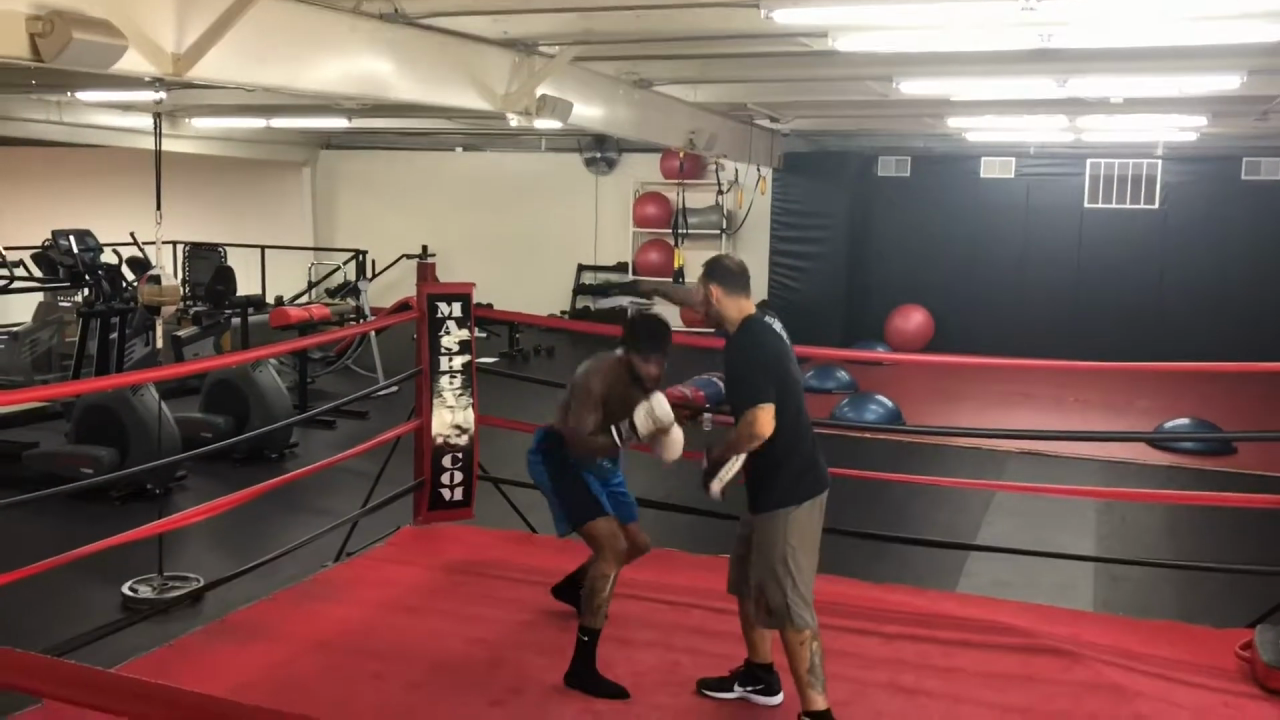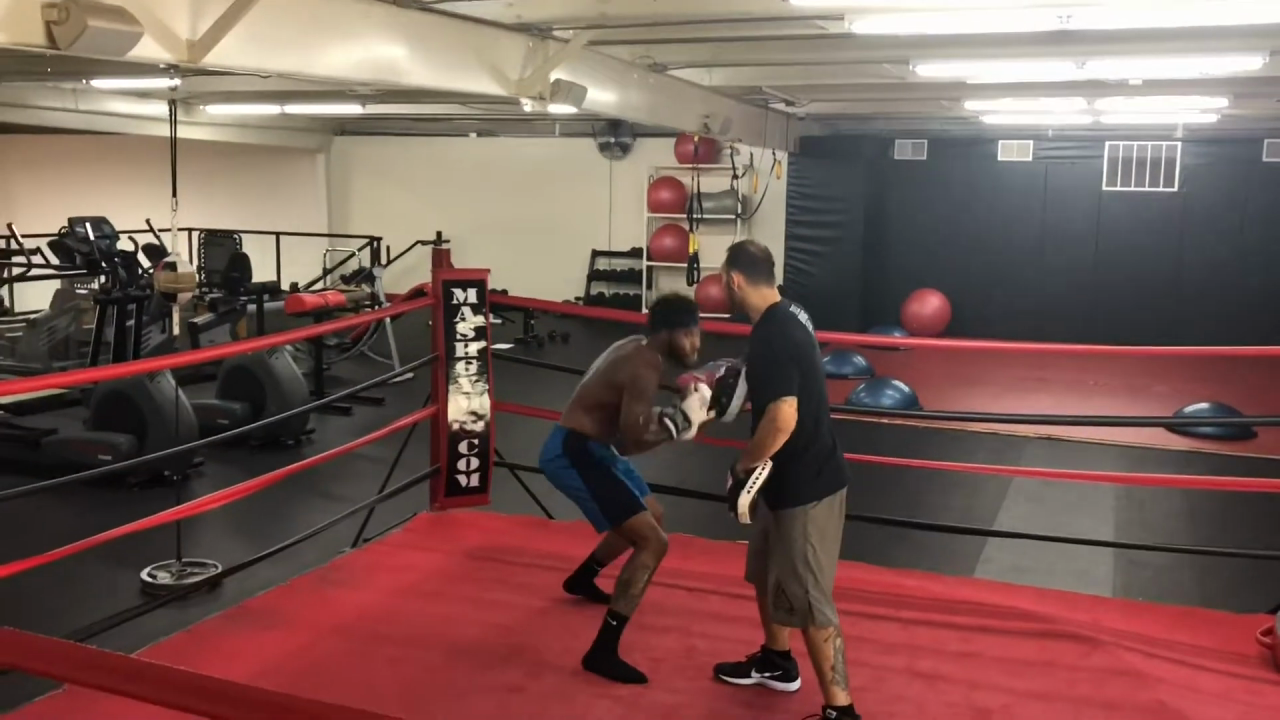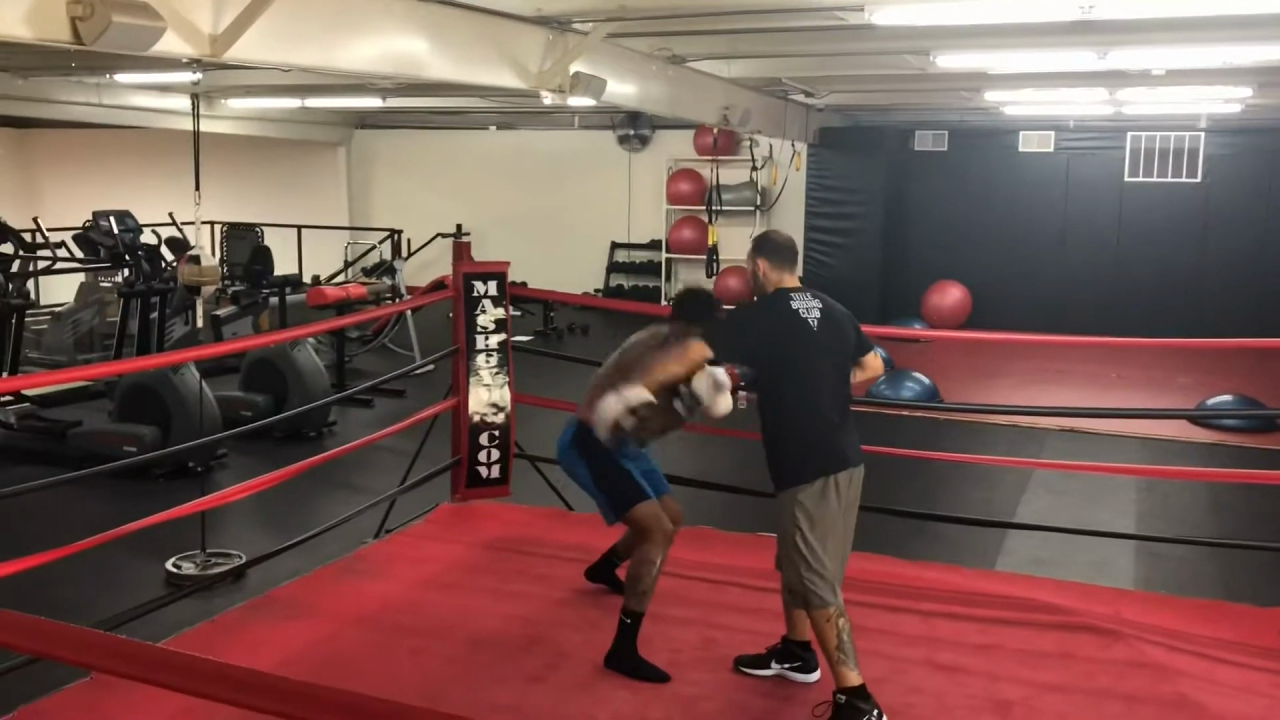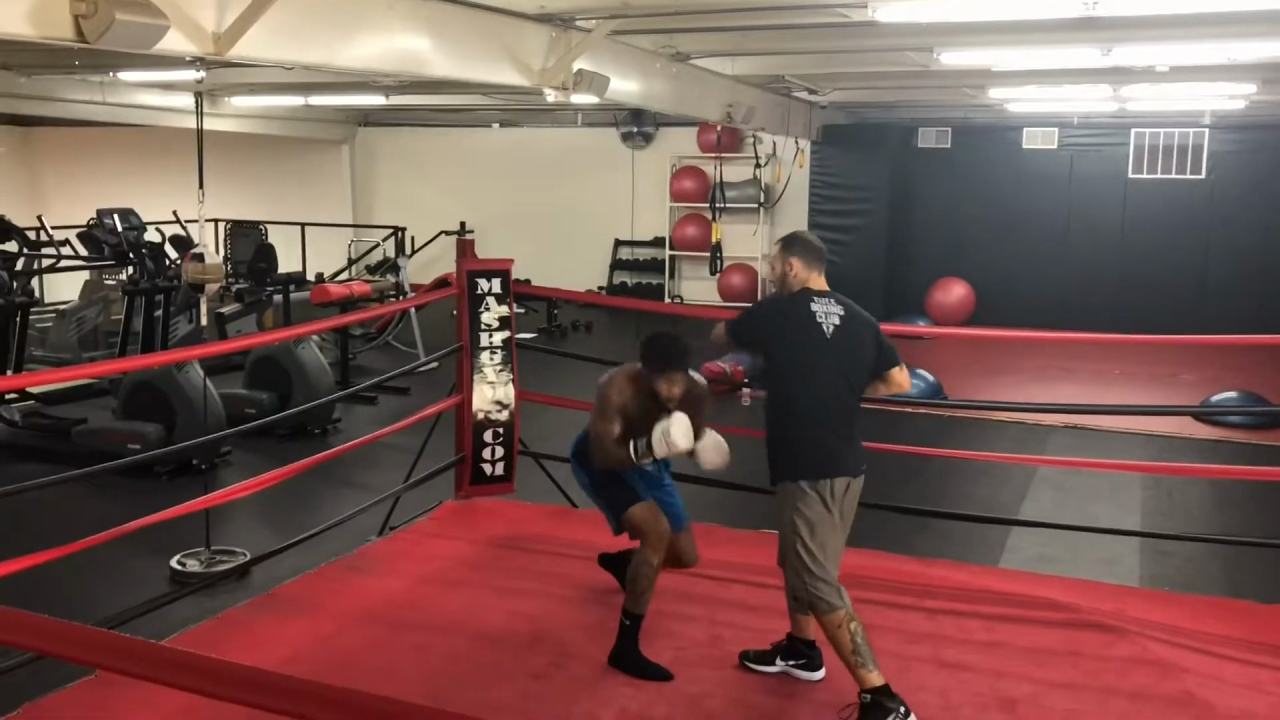
dt=0.4s
person 1, frame 1
left shoulder: (748, 346)
right shoulder: (760, 322)
left elbow: (760, 425)
right elbow: (699, 303)
left wrist: (720, 455)
right wrist: (653, 288)
left hip: (790, 490)
right hip: (776, 483)
left knee: (786, 603)
right knee: (747, 581)
right ankle: (759, 675)
person 1, frame 2
left shoulder: (771, 336)
right shoulder: (787, 316)
left elbow: (783, 419)
left wrist: (745, 466)
left hip: (807, 485)
right hip: (794, 477)
left knee: (808, 599)
right knee: (766, 572)
right ankle: (776, 662)
person 1, frame 3
left shoulder: (760, 314)
right shoulder: (832, 312)
right elbow: (872, 367)
left hip: (807, 468)
right hip: (843, 458)
left knee: (816, 582)
right knee: (795, 564)
right ankle: (794, 651)
person 1, frame 4
left shoulder: (777, 312)
right shoulder: (859, 320)
left elbow: (722, 335)
right elbow: (898, 381)
left hip: (805, 470)
right hip: (846, 466)
left knee: (819, 584)
right knee: (800, 561)
right ankle: (800, 650)
person 2, frame 1
left shoulder: (647, 375)
right shoulder: (599, 376)
left elbow: (629, 418)
right elbow: (580, 445)
left wrist: (661, 429)
right wrist: (632, 429)
left hip: (595, 456)
right hip: (558, 455)
left knee: (636, 542)
right knee: (611, 545)
left ankle: (572, 587)
right ankle: (581, 668)
person 2, frame 2
left shoulder: (640, 351)
right shoulder: (643, 368)
right elbow: (632, 441)
left wrist: (669, 416)
right wrist: (684, 419)
left hip: (590, 447)
right hip: (576, 454)
left knee: (650, 516)
right knee: (653, 542)
left ankle: (582, 578)
right ankle: (602, 653)
person 2, frame 3
left shoulder: (672, 347)
right shoulder: (652, 352)
left elbow: (662, 403)
right elbow: (644, 426)
left wrist: (702, 393)
right wrist: (693, 398)
left hip: (617, 438)
right hip: (589, 443)
left knee: (668, 520)
right knee: (657, 532)
left ankle: (603, 569)
right ankle: (622, 651)
person 2, frame 4
left shoulder: (694, 388)
right shoulder: (617, 387)
left elbow: (693, 427)
right elbow: (602, 456)
left wrist: (704, 442)
right wrist: (651, 446)
left hip: (648, 463)
right hip: (601, 461)
left knee: (685, 557)
right knee: (657, 536)
left ankle: (621, 561)
right ankle: (626, 650)
